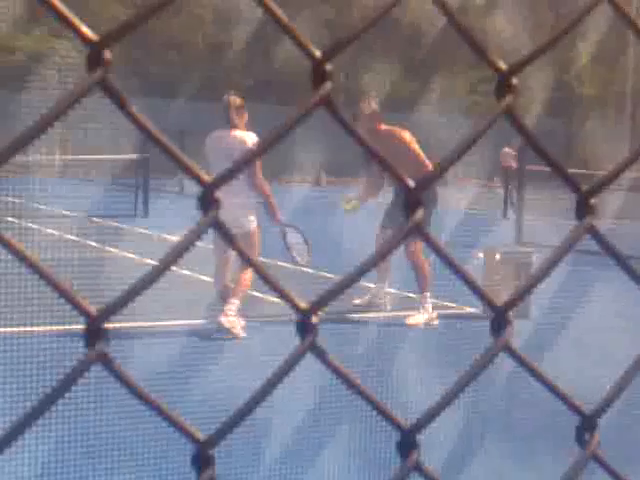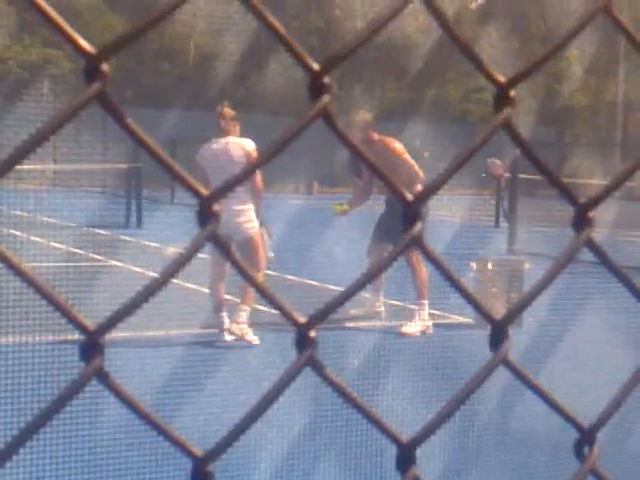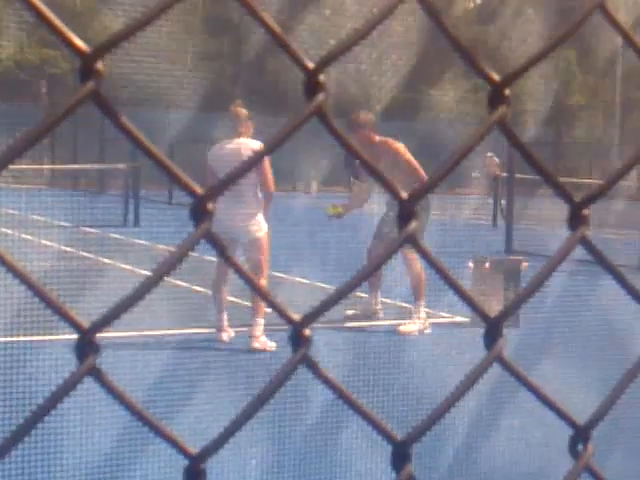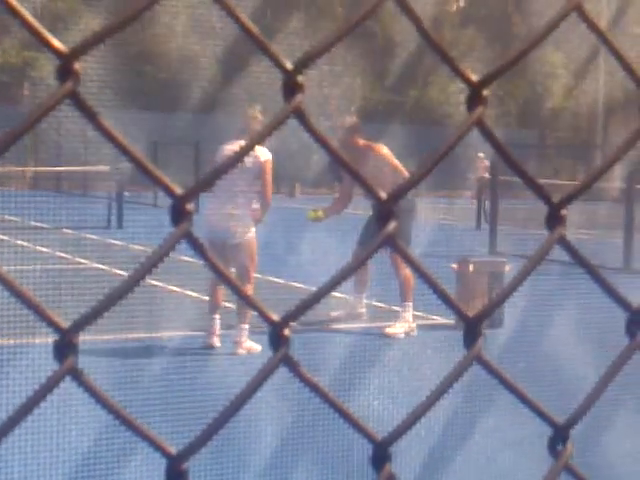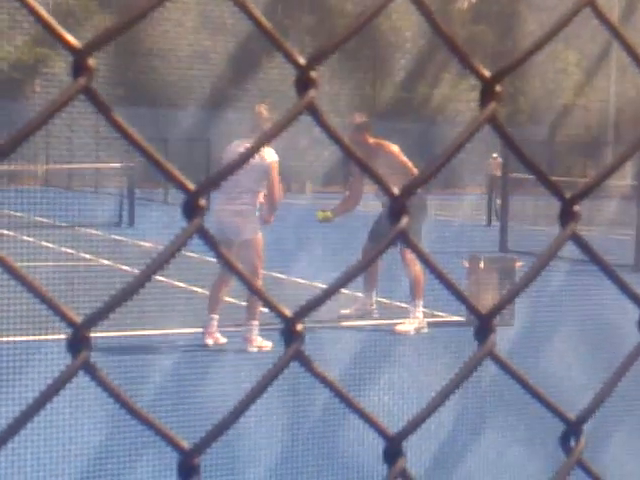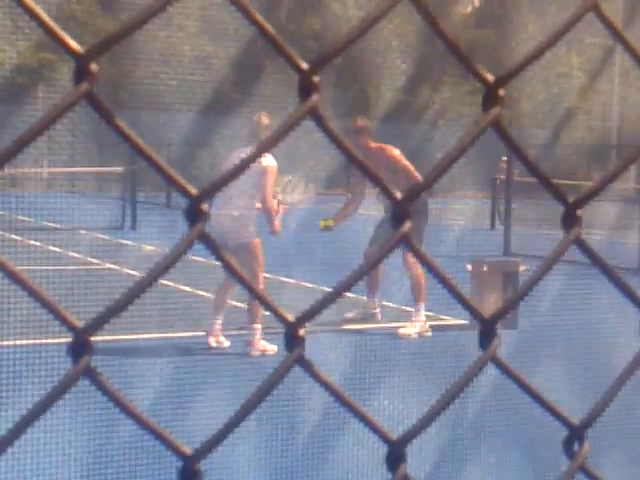
dt=0.4s
person 1, frame 1
left shoulder: (211, 139)
right shoulder: (249, 139)
left elbow: (214, 171)
right elbow: (257, 181)
right wrist: (273, 205)
left hip: (217, 205)
right hip: (241, 207)
left knee: (223, 263)
right knee: (249, 264)
left ankle: (230, 314)
right ankle: (229, 313)
person 1, frame 2
left shoulder: (204, 151)
right shoulder: (246, 145)
left elbow: (203, 189)
right elbow: (257, 186)
right wrist: (256, 208)
left hip: (216, 215)
right hip: (242, 213)
left knee: (218, 273)
right knee: (257, 269)
left ankle: (224, 326)
right ankle: (240, 320)
person 1, frame 3
left shoulder: (215, 151)
right shoulder: (257, 147)
right elbow: (269, 189)
right wrist: (263, 209)
left hip: (223, 216)
right hip: (250, 216)
left knee: (221, 272)
right knee: (260, 275)
left ankle: (223, 327)
right ankle: (257, 334)
person 1, frame 4
left shoulder: (224, 149)
right shoulder: (262, 154)
left elbow: (214, 186)
right elbow: (266, 196)
right wrist: (260, 213)
left hip: (213, 215)
right hip: (239, 219)
left knee: (219, 276)
right knee: (246, 279)
left ankle: (215, 331)
right ankle: (242, 339)
person 1, frame 5
left shoulder: (232, 147)
right shoulder: (268, 155)
right elbow: (274, 198)
right wrist: (268, 214)
left hip: (221, 213)
right hip: (244, 218)
left knee: (225, 273)
right knee: (254, 276)
left ankle: (211, 330)
right ankle: (252, 336)
person 1, frame 6
left shoulder: (235, 155)
right shoulder: (267, 161)
right elbow: (266, 201)
left wrist: (264, 206)
right wrist: (274, 222)
left hip: (219, 218)
right hip: (240, 223)
left knee: (230, 278)
right knee: (256, 281)
left ankle: (215, 332)
right ankle: (256, 341)
person 2, frame 1
left shoulder: (399, 136)
right shoulder: (375, 143)
left elbow: (427, 169)
right elbow: (375, 182)
right wrist: (358, 200)
left hip: (421, 193)
right hip: (402, 193)
left knee: (413, 249)
right knee: (382, 240)
left ankle: (427, 309)
right ankle: (379, 294)
person 2, frame 2
left shoulder: (390, 146)
right shoulder: (365, 154)
left elbow: (418, 177)
right elbow: (365, 190)
right wrist: (348, 205)
right hip: (393, 204)
left knee: (412, 256)
right knee: (374, 252)
left ankle: (423, 317)
right ankle: (377, 304)
person 2, frame 3
left shoulder: (392, 147)
right shoulder: (366, 156)
left elbow: (421, 178)
right elbow: (363, 193)
right wrist: (343, 208)
right hip: (395, 205)
left knee: (409, 255)
right knee: (373, 252)
left ankle: (420, 316)
right ankle: (373, 305)
person 2, frame 4
left shoulder: (376, 151)
right shoulder: (349, 161)
left elbow: (406, 179)
right elbow: (344, 199)
right wrist: (323, 212)
left hip: (400, 206)
left knee: (397, 257)
right knee: (359, 254)
left ankle: (407, 318)
right ankle: (358, 306)
person 2, frame 5
left shoulder: (386, 149)
left elbow: (416, 177)
right elbow: (353, 198)
right wrist: (331, 213)
left hip: (411, 204)
left knee: (408, 254)
right knee: (368, 250)
left ankle: (417, 316)
right ankle: (368, 303)
person 2, frame 6
left shoulder: (387, 153)
left elbow: (417, 181)
right elbow: (354, 202)
right wrist: (333, 220)
left hip: (413, 208)
right hip: (393, 210)
left knee: (410, 258)
right knee: (370, 254)
left ankle: (420, 319)
right ankle: (372, 307)
